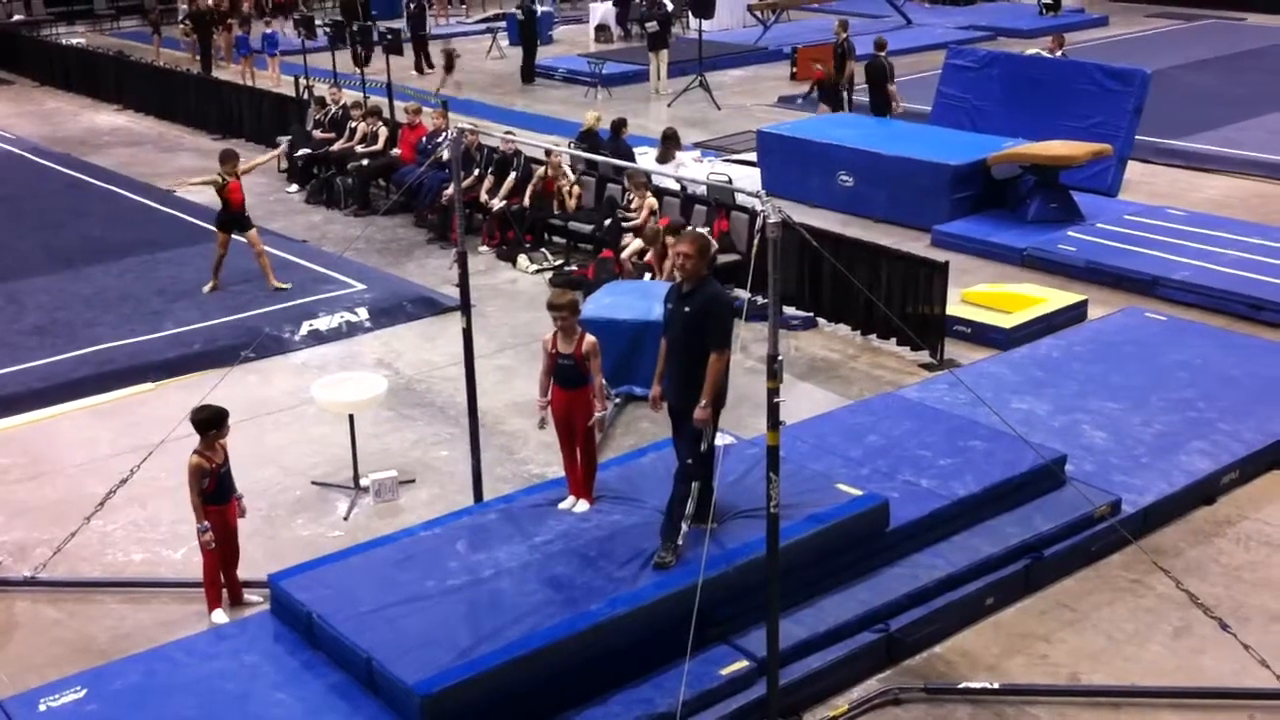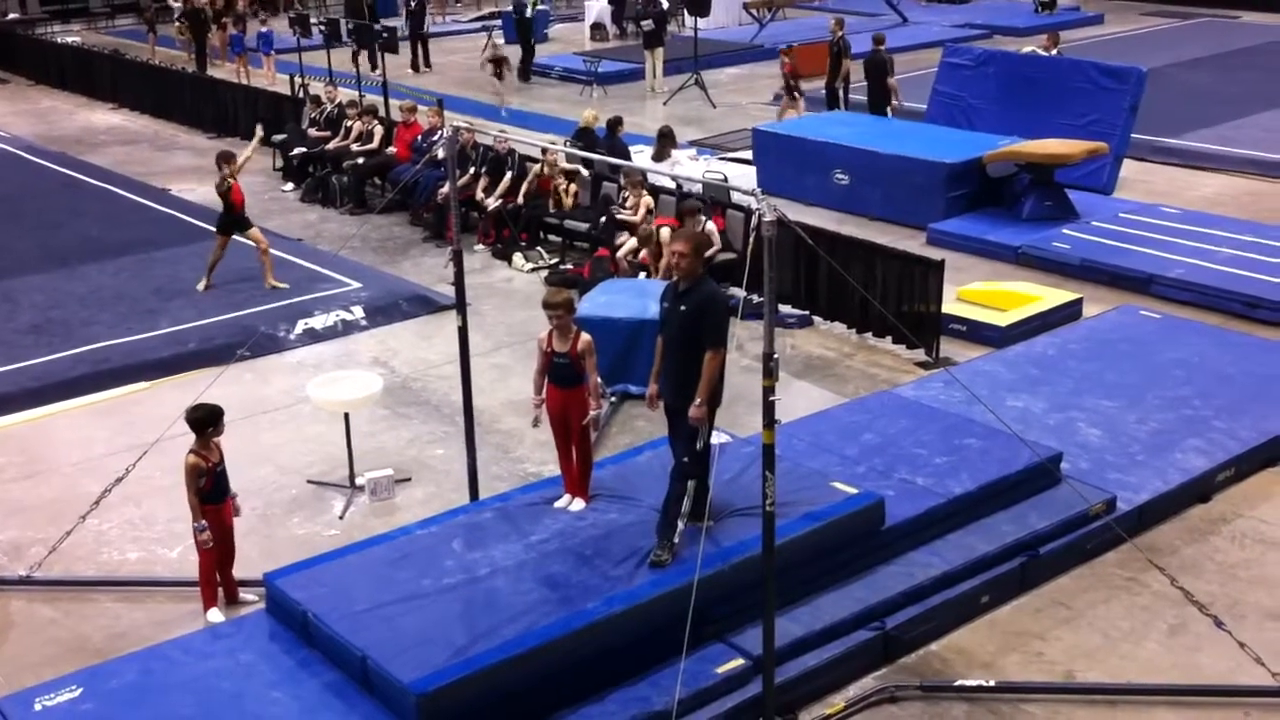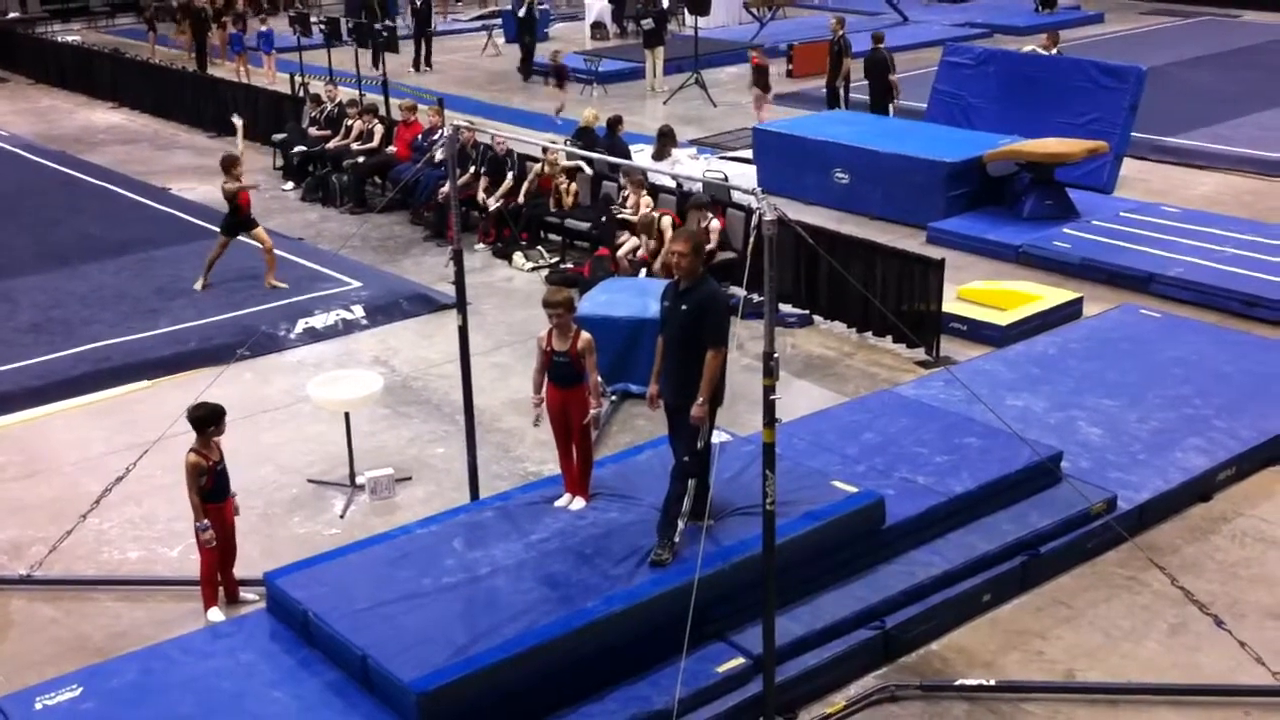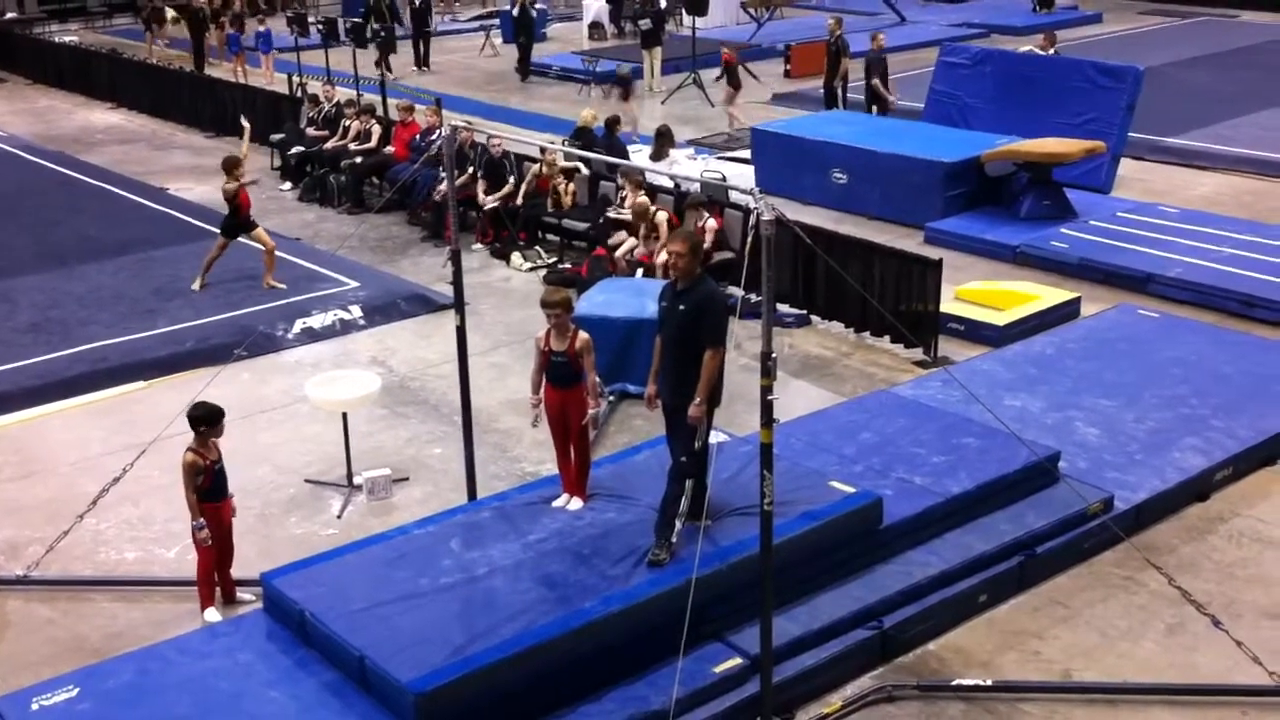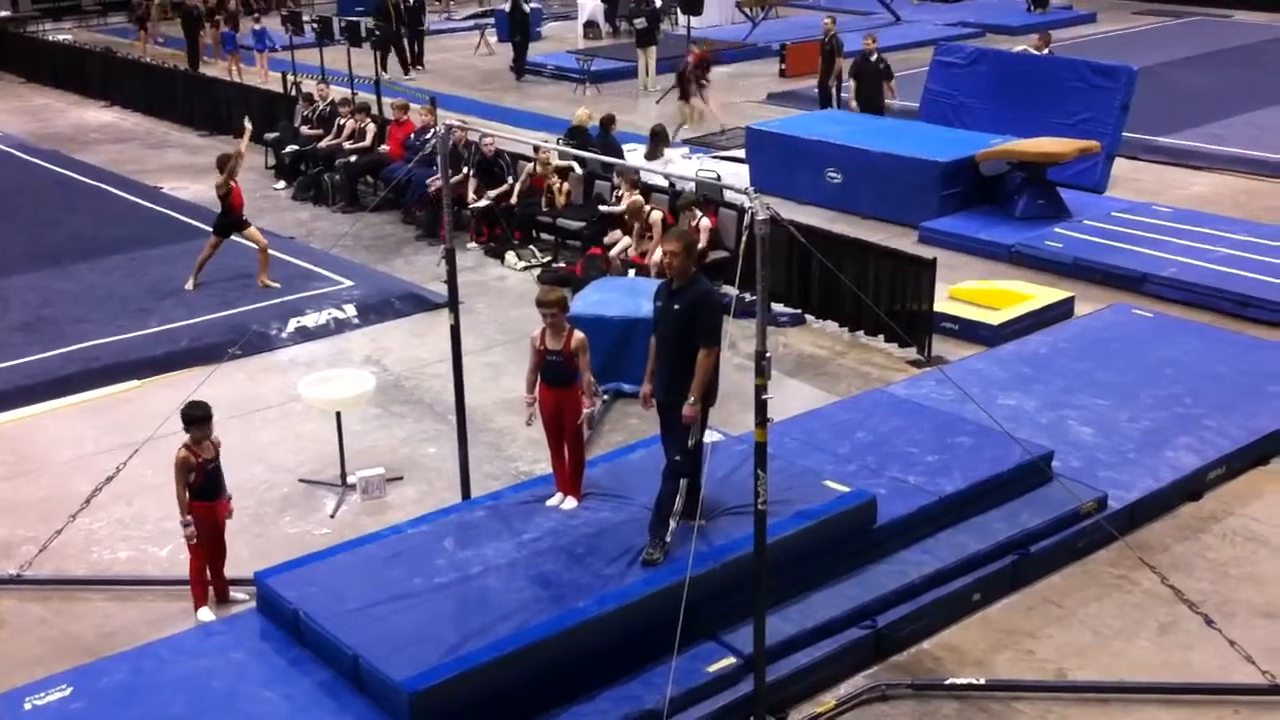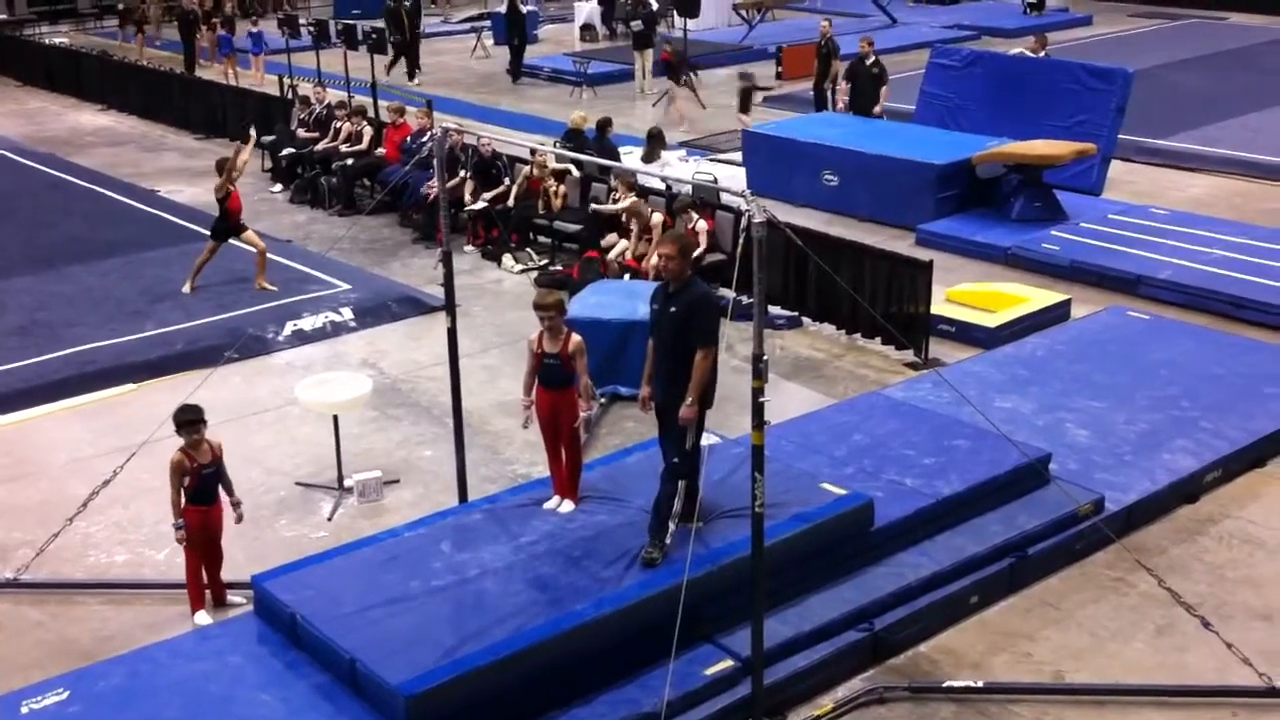
dt=0.3s
person 1, frame 1
left shoulder: (716, 299)
right shoulder: (674, 292)
left elbow: (719, 355)
left wrist: (706, 403)
right wrist: (658, 382)
left hip: (700, 398)
right hip: (677, 392)
left knee: (689, 467)
right knee: (693, 458)
left ankle: (671, 539)
right ankle: (702, 512)
person 1, frame 2
left shoulder: (712, 298)
right shoulder: (670, 291)
left elbow: (715, 353)
left wrist: (701, 401)
right wrist: (654, 380)
left hip: (696, 396)
right hip: (673, 391)
left knee: (685, 465)
right knee: (690, 457)
left ankle: (667, 537)
right ankle: (698, 510)
person 1, frame 3
left shoulder: (712, 297)
right shoulder: (670, 290)
left elbow: (716, 352)
left wrist: (703, 400)
right wrist: (655, 380)
left hip: (697, 396)
right hip: (673, 390)
left knee: (686, 465)
right knee: (689, 456)
left ankle: (667, 536)
right ankle: (698, 509)
person 1, frame 4
left shoulder: (710, 297)
right shoulder: (668, 291)
left elbow: (714, 352)
left wrist: (700, 400)
right wrist: (653, 380)
left hip: (694, 395)
right hip: (671, 390)
left knee: (683, 464)
right knee: (686, 456)
left ankle: (665, 536)
right ankle: (696, 509)
person 1, frame 5
left shoulder: (705, 296)
right shoulder: (663, 290)
left elbow: (708, 351)
left wrist: (694, 400)
right wrist: (648, 380)
left hip: (690, 394)
right hip: (666, 389)
left knee: (678, 463)
right knee: (679, 456)
left ankle: (659, 535)
right ankle: (690, 508)
person 1, frame 6
left shoulder: (702, 298)
right shoulder: (659, 293)
left elbow: (705, 353)
left wrist: (692, 401)
right wrist: (646, 383)
left hip: (688, 396)
right hip: (664, 391)
left knee: (677, 465)
right knee: (675, 457)
left ankle: (658, 537)
right ankle: (687, 510)
person 2, frame 1
left shoulder: (589, 343)
right shoulder: (549, 341)
left elbow: (597, 378)
right elbow: (545, 374)
left wrist: (599, 409)
right wrist: (542, 406)
left hip: (582, 398)
right hip: (559, 398)
left knee: (586, 448)
right knee: (567, 448)
left ankle: (586, 495)
right ankle: (573, 492)
person 2, frame 2
left shoulder: (584, 341)
right shoulder: (544, 339)
left elbow: (592, 376)
right elbow: (540, 372)
left wrist: (595, 408)
right wrist: (537, 403)
left hip: (577, 396)
right hip: (555, 397)
left knee: (581, 446)
right knee: (562, 446)
left ankle: (581, 493)
right ankle: (569, 490)
person 2, frame 3
left shoulder: (584, 339)
right shoulder: (543, 338)
left elbow: (592, 375)
right elbow: (539, 371)
left wrist: (595, 407)
right wrist: (537, 402)
left hip: (577, 395)
right hip: (555, 396)
left knee: (582, 445)
right knee: (562, 445)
left ankle: (582, 492)
right ankle: (569, 489)
person 2, frame 4
left shoulder: (582, 340)
right shoulder: (542, 338)
left elbow: (590, 375)
right elbow: (537, 372)
left wrist: (593, 406)
right wrist: (535, 403)
left hip: (576, 396)
right hip: (553, 396)
left knee: (580, 446)
right knee: (560, 446)
left ankle: (579, 493)
right ankle: (567, 490)
person 2, frame 5
left shoulder: (577, 339)
right shoulder: (537, 337)
left elbow: (585, 374)
right elbow: (533, 370)
left wrist: (588, 405)
right wrist: (530, 401)
left hip: (570, 395)
right hip: (547, 395)
left knee: (574, 445)
right knee: (555, 445)
left ankle: (574, 492)
right ankle: (561, 489)
person 2, frame 6
left shoulder: (575, 342)
right shoulder: (534, 341)
left elbow: (583, 377)
right elbow: (530, 373)
left wrist: (585, 408)
right wrist: (527, 404)
left hip: (567, 398)
right hip: (544, 398)
left knee: (571, 448)
right knee: (551, 448)
left ankle: (571, 495)
right ankle: (558, 492)
person 3, frame 1
left shoulder: (222, 445)
right shoulder: (197, 462)
right elbow: (195, 496)
left wrist: (238, 498)
right wrist: (202, 527)
left hip: (228, 507)
right hip: (211, 514)
left knee: (231, 555)
right knee: (213, 561)
left ankle: (236, 595)
right ankle: (215, 607)
person 3, frame 2
left shoulder: (216, 444)
right shoulder: (193, 461)
right elbow: (192, 495)
left wrist: (232, 498)
right wrist: (200, 527)
left hip: (224, 507)
right hip: (208, 513)
left knee: (227, 554)
right knee: (209, 560)
left ankle: (232, 594)
right ankle: (210, 606)
person 3, frame 3
left shoulder: (216, 444)
right shoulder: (194, 460)
right elbow: (193, 495)
left wrist: (232, 497)
right wrist: (202, 526)
left hip: (224, 506)
right hip: (209, 513)
left knee: (229, 553)
right knee: (211, 560)
left ankle: (232, 593)
right ankle: (211, 605)
person 3, frame 4
left shoulder: (214, 445)
right shoulder: (191, 459)
right elbow: (190, 493)
left wrist: (229, 498)
right wrist: (198, 525)
left hip: (222, 506)
right hip: (207, 512)
left knee: (226, 553)
right knee: (208, 559)
left ankle: (229, 593)
right ankle: (207, 605)
person 3, frame 5
left shoulder: (215, 443)
right shoulder: (185, 456)
right elbow: (180, 490)
left wrist: (227, 499)
right wrist: (186, 522)
left hip: (217, 505)
right hip: (199, 510)
left knee: (218, 552)
right knee: (200, 558)
left ankle: (222, 592)
right ankle: (201, 604)
person 3, frame 6
left shoulder: (215, 447)
right shoulder: (179, 460)
left elbow: (223, 476)
right elbow: (175, 493)
left wrist: (235, 502)
right wrist: (178, 525)
left hip: (214, 509)
right hip: (193, 514)
left knee: (215, 556)
right knee: (195, 561)
left ankle: (220, 596)
right ankle: (198, 608)
